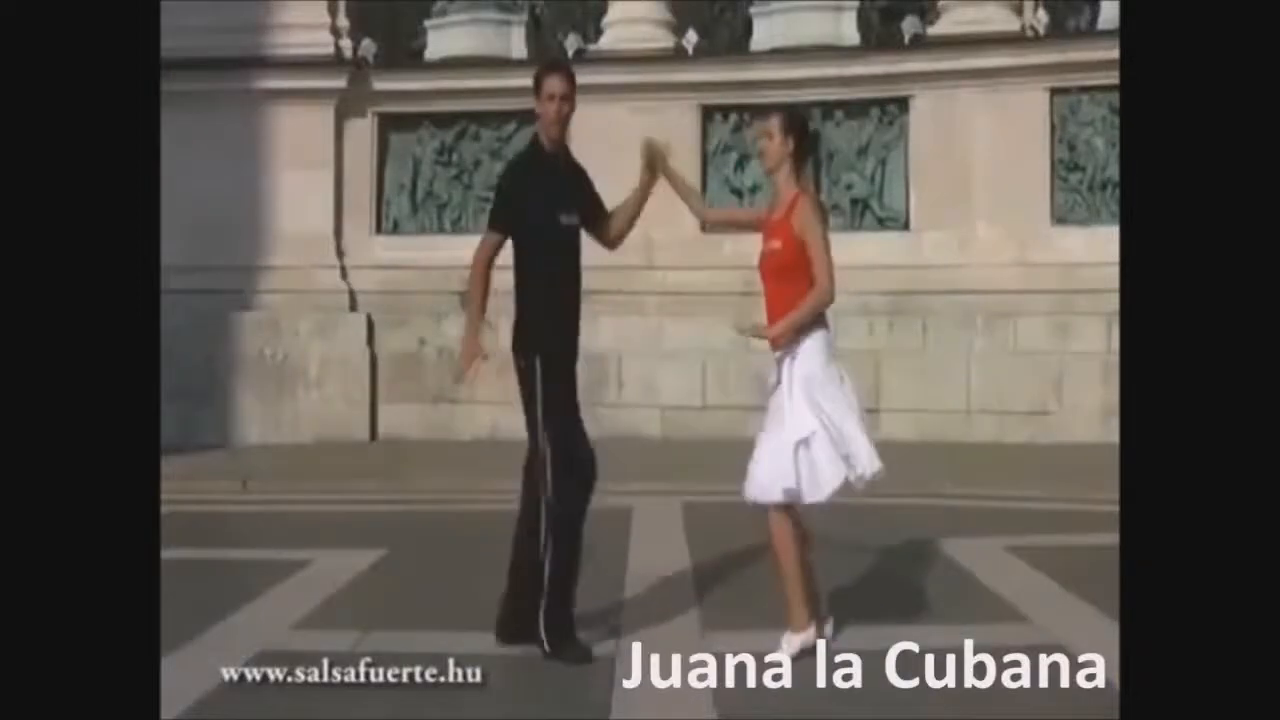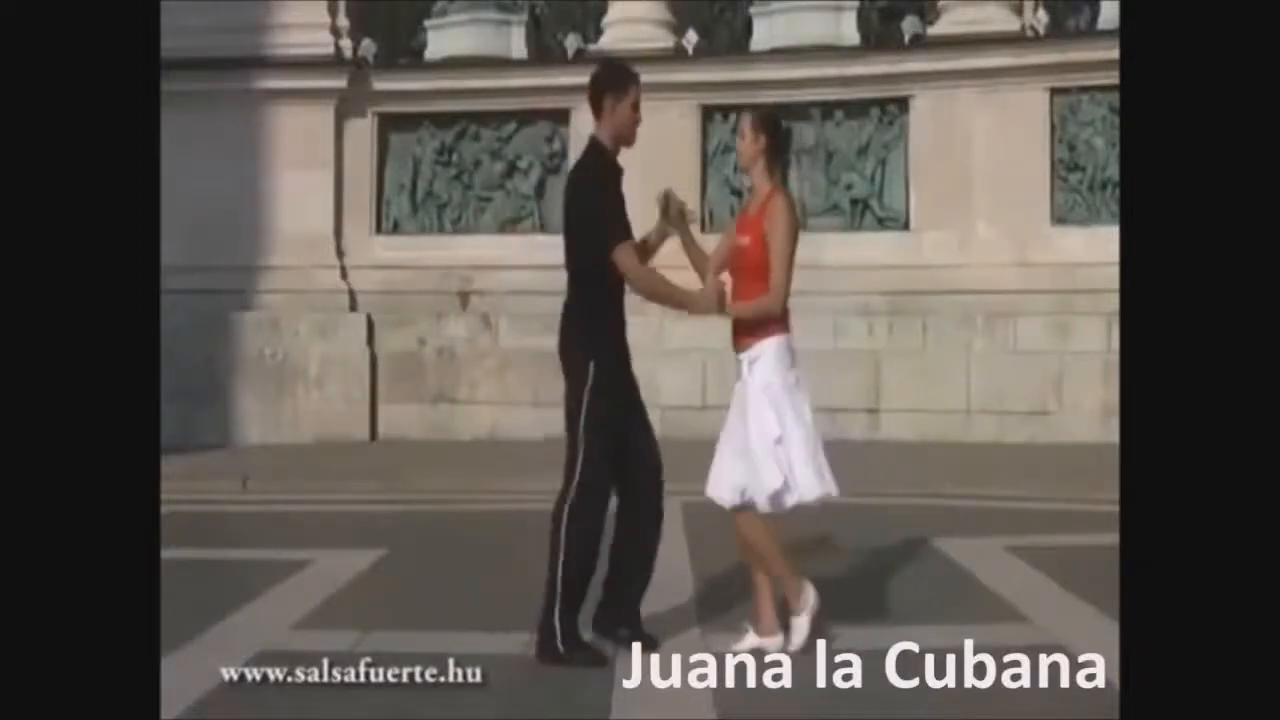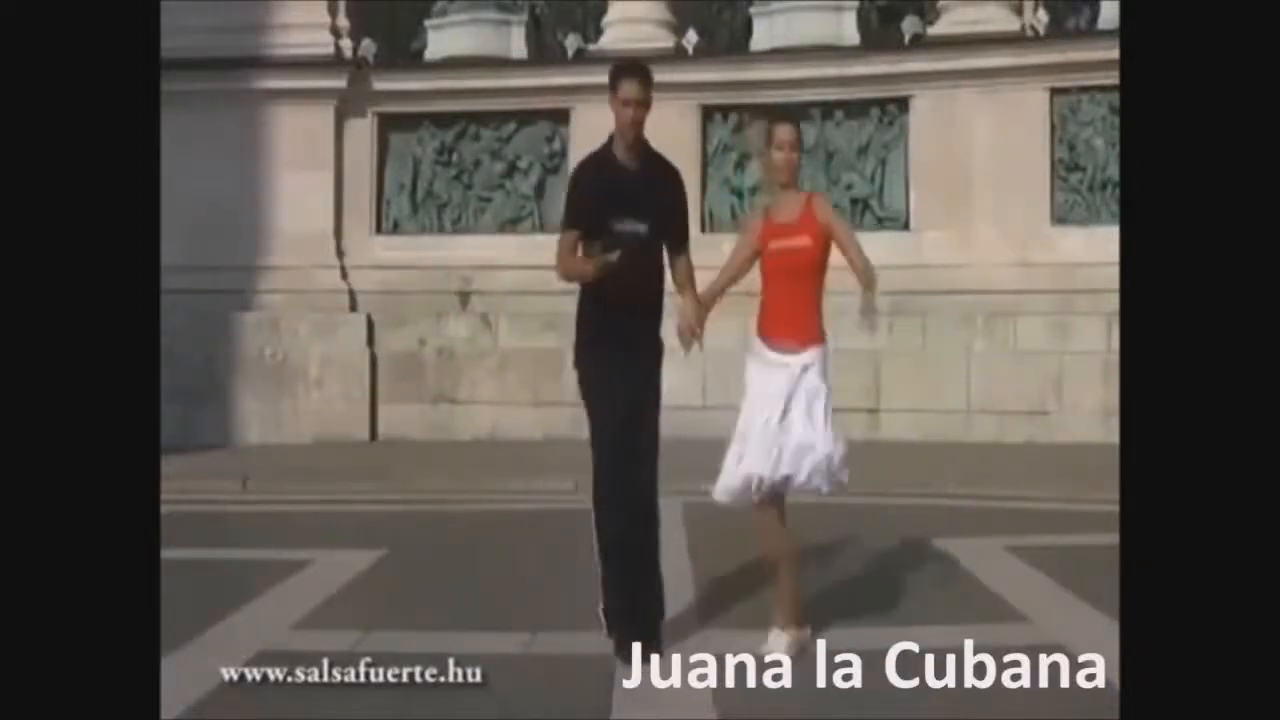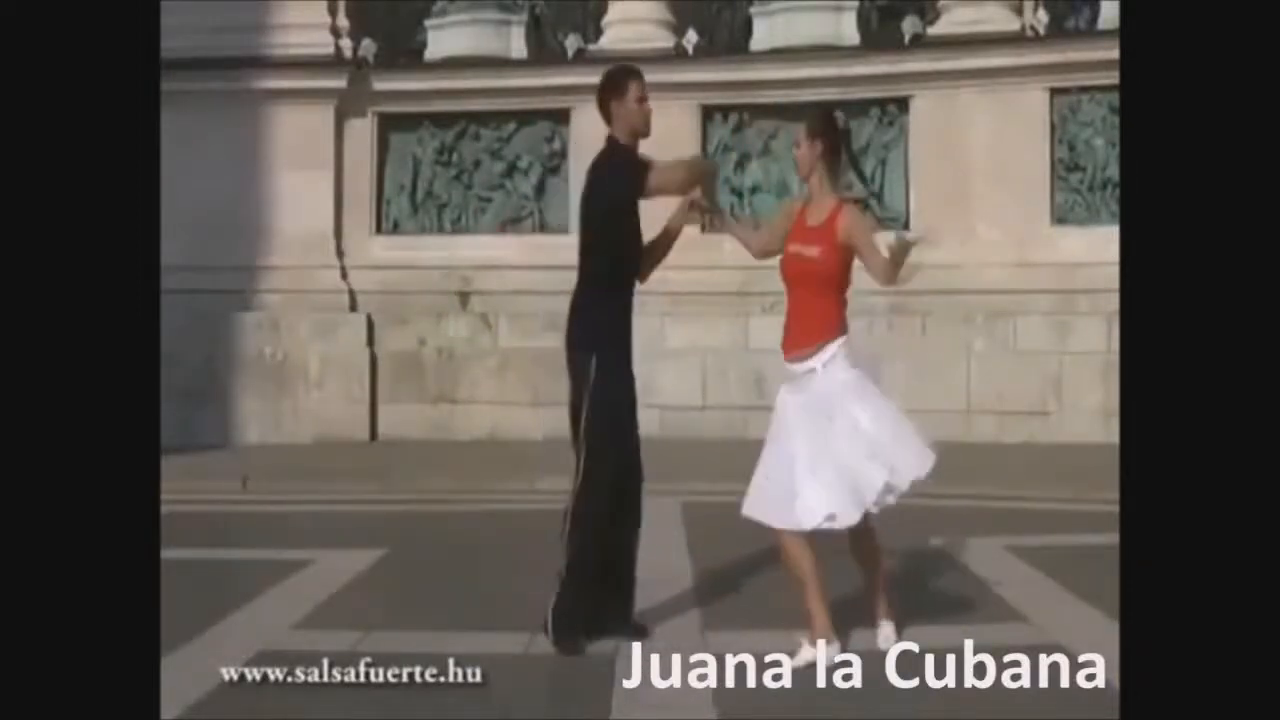
dt=1s
person 1, frame 1
left shoulder: (574, 173)
right shoulder: (522, 172)
left elbow: (612, 233)
right elbow: (486, 254)
left wrist: (647, 183)
right wrist: (472, 329)
left hip: (562, 345)
right hip: (538, 345)
left knee: (550, 475)
right knee: (566, 471)
left ankle: (521, 613)
right ankle: (547, 622)
person 1, frame 2
left shoulder: (604, 173)
right shoulder: (591, 178)
right elbow: (635, 275)
left wrist: (661, 230)
right wrist: (700, 301)
left hip: (606, 347)
right hip: (590, 349)
left knee: (643, 477)
right knee: (587, 484)
left ankle: (620, 612)
right ankle: (557, 632)
person 1, frame 3
left shoulder: (666, 177)
right shoulder: (590, 175)
left elbow: (678, 254)
right elbow: (565, 256)
left wrist: (690, 302)
right wrist: (580, 264)
left hip: (644, 343)
right hip: (598, 344)
left knee: (643, 476)
right knee: (610, 471)
left ankle: (644, 613)
right ankle: (619, 614)
person 1, frame 4
left shoulder: (626, 175)
right shoulder: (612, 166)
left elbow: (638, 264)
right elbow: (678, 177)
left wrist: (677, 225)
right wrist: (705, 172)
left hip: (612, 344)
right hip: (594, 344)
left knee: (619, 476)
right knee: (600, 477)
left ankle: (604, 602)
right ankle: (567, 612)
person 2, frame 1
left shoulder: (805, 207)
right shoulder: (770, 214)
left elbow: (826, 287)
right elbow: (710, 215)
left wrist: (780, 327)
right wrist: (667, 175)
left hip: (807, 360)
right hip: (790, 365)
left knee: (778, 496)
right knee: (785, 497)
left ankle: (799, 622)
right ankle: (812, 613)
person 2, frame 2
left shoulder: (779, 207)
right shoulder: (748, 209)
left elbow: (774, 299)
right elbow: (713, 267)
left wrist: (721, 305)
right wrist: (681, 229)
left hip: (768, 362)
right hip: (752, 364)
left knee: (746, 503)
right knee: (744, 501)
left ankle: (796, 590)
right ankle: (766, 621)
person 2, frame 3
left shoulder: (819, 208)
right shoulder: (756, 224)
left elbow: (861, 263)
right elbow: (723, 281)
left wrist: (869, 299)
left hip: (806, 367)
right hip: (765, 364)
left knee: (772, 491)
right knee: (758, 492)
left ankle: (788, 617)
right ankle: (789, 619)
person 2, frame 4
left shoulder: (849, 217)
right shoulder: (796, 211)
left elbow: (884, 274)
right elbow: (761, 247)
left wrist: (899, 255)
right wrist: (718, 217)
left hip: (830, 372)
right hip: (797, 376)
left knee: (850, 513)
right knee: (782, 513)
left ankle: (882, 611)
right ankle: (820, 632)
